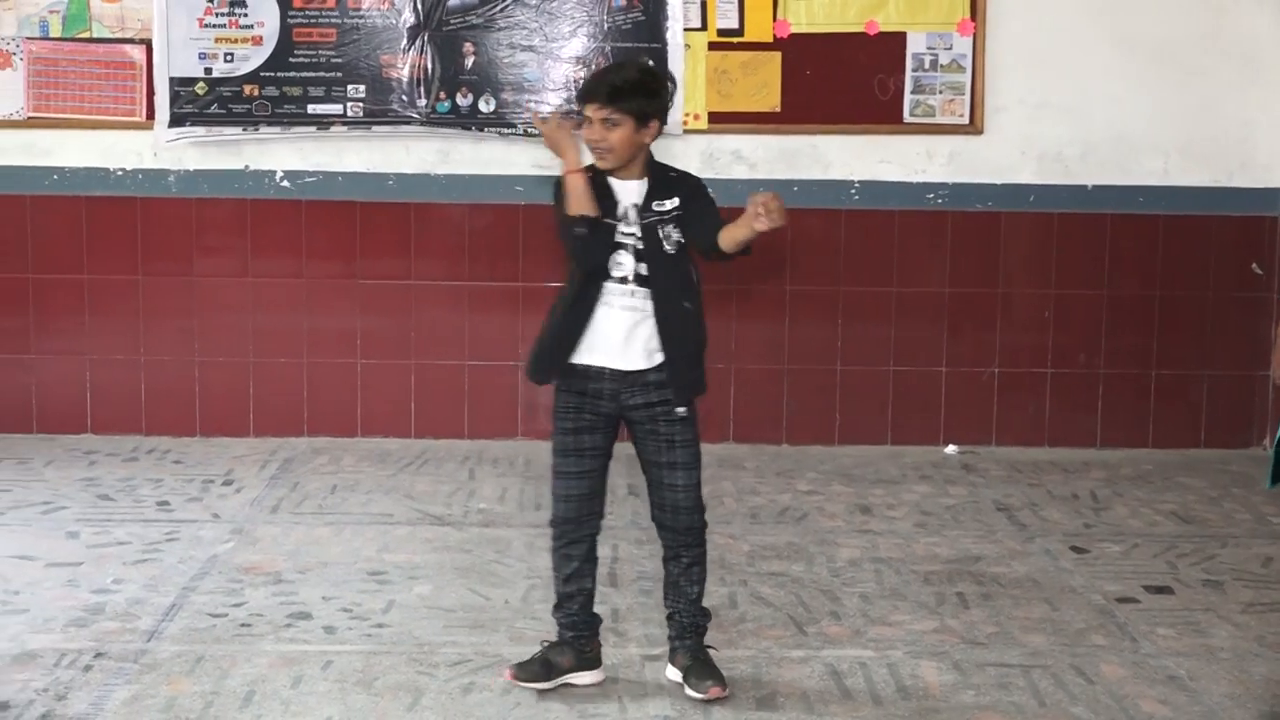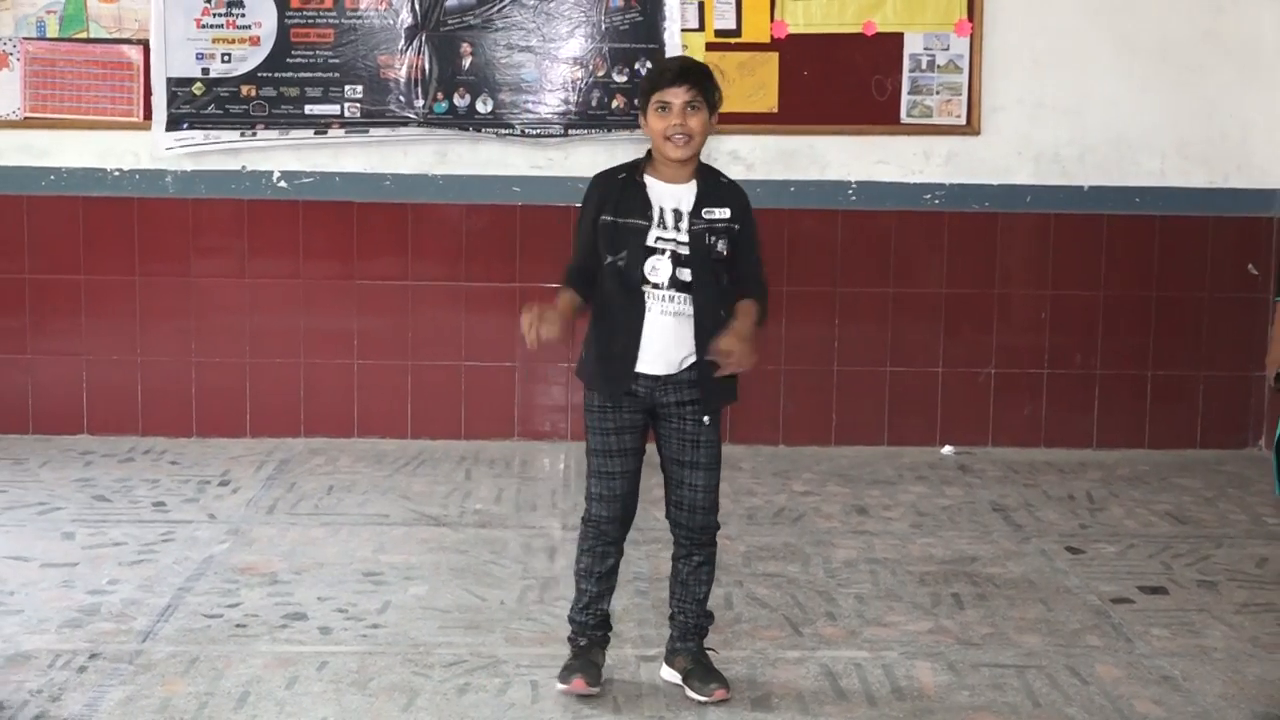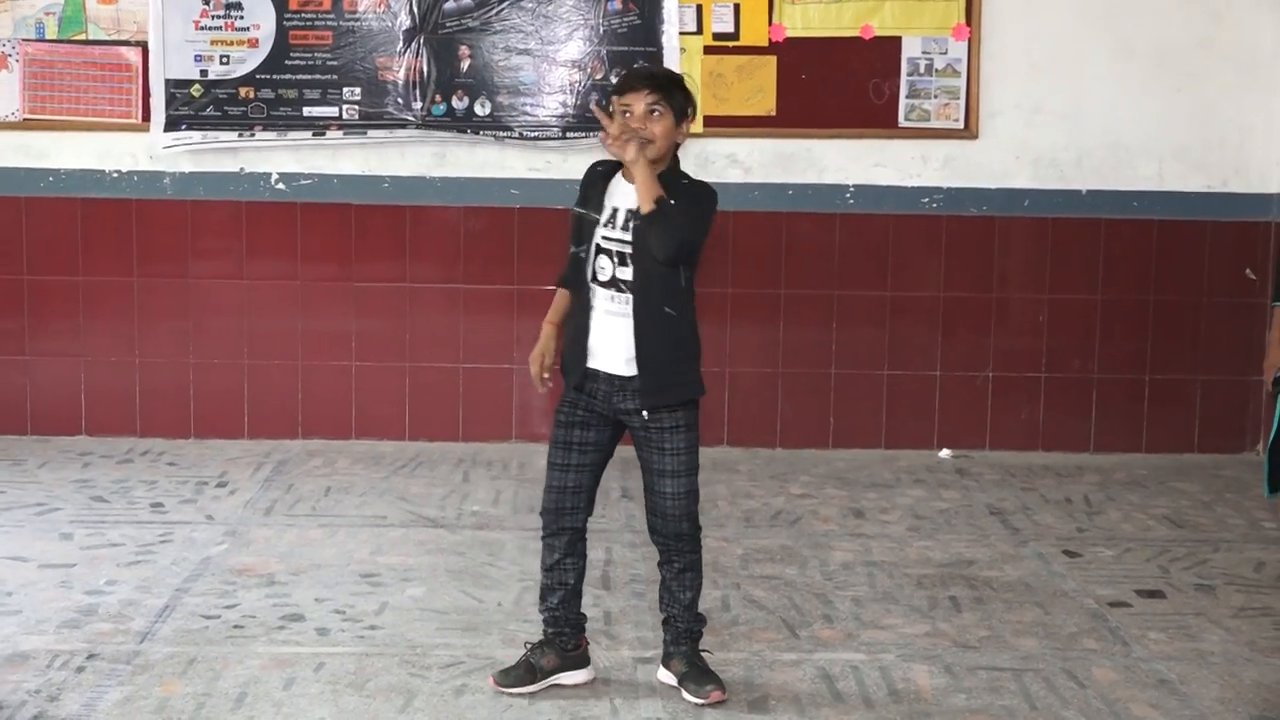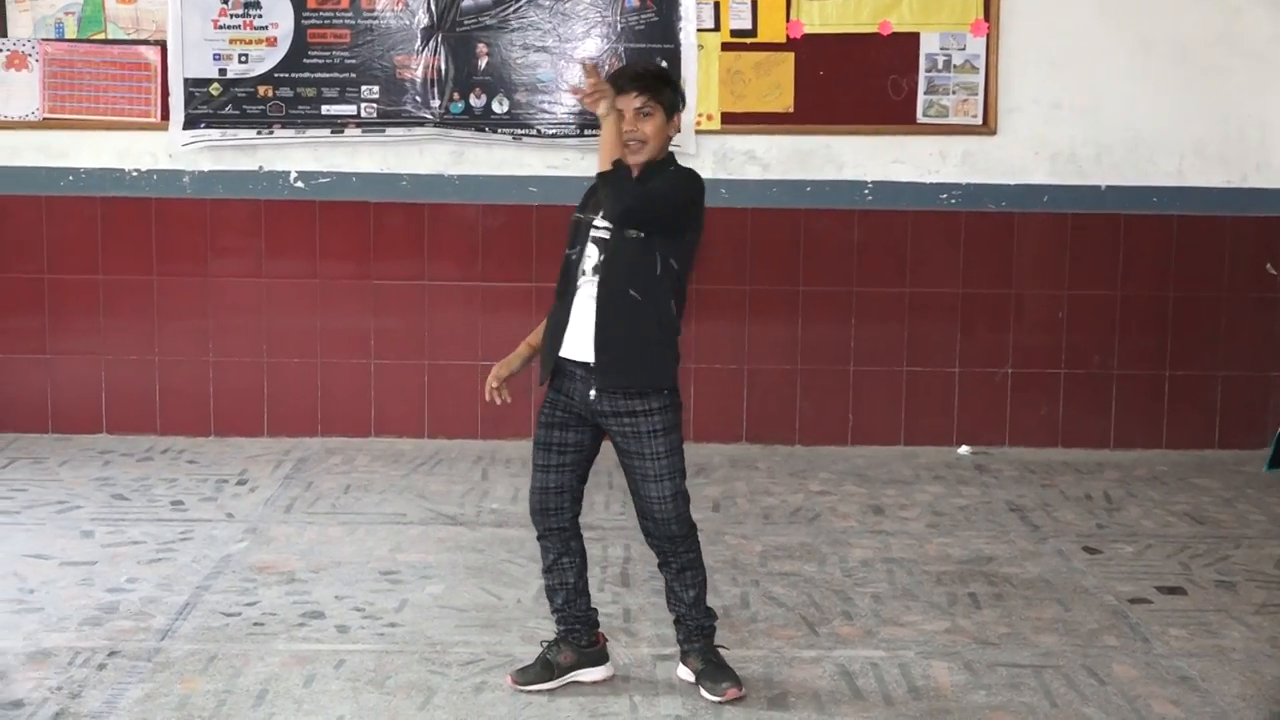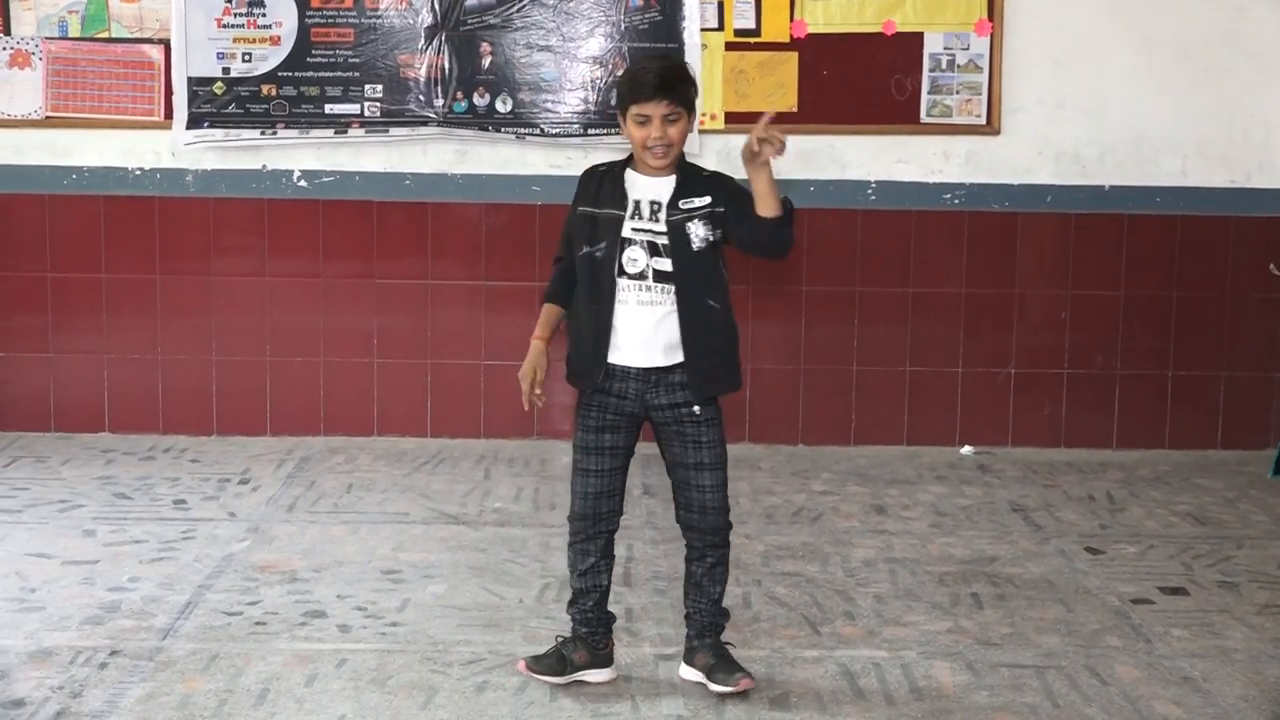
dt=0.4s
person 1, frame 1
left shoulder: (681, 191)
right shoulder: (576, 187)
left elbow: (717, 241)
right elbow: (586, 238)
left wrist: (756, 223)
right wrist: (574, 164)
left hip: (659, 384)
right hip: (584, 381)
left knee: (682, 518)
right knee: (573, 516)
left ankle: (687, 646)
right ankle: (576, 643)
person 1, frame 2
left shoulder: (728, 200)
right shoulder: (608, 190)
left elbow: (747, 285)
right elbow: (584, 275)
left wrist: (740, 330)
right wrist: (556, 310)
left hip: (692, 384)
right hip: (618, 381)
left knee: (696, 522)
right knee: (607, 514)
left ankle: (686, 648)
right ankle: (587, 642)
person 1, frame 3
left shoulder: (694, 199)
right shoulder: (597, 180)
left elbow: (665, 248)
left wrist: (644, 166)
right wrist: (549, 333)
left hip: (661, 389)
right hip: (588, 381)
left knee: (676, 525)
right knee: (561, 513)
left ankle: (681, 651)
right ankle: (563, 644)
person 1, frame 4
left shoulder: (680, 187)
right shoulder: (601, 189)
left elbow: (622, 205)
left wrist: (606, 119)
right wrist: (521, 354)
left hip: (639, 388)
right hip: (569, 381)
left knee: (668, 522)
right knee: (551, 512)
left ankle: (697, 647)
right ankle: (579, 642)
person 1, frame 5
left shoulder: (713, 193)
right shoulder: (596, 185)
left elbow: (774, 243)
right elbow: (566, 276)
left wrist: (760, 167)
right wrist: (538, 348)
left hip: (686, 384)
right hip: (607, 381)
left knee: (707, 520)
right knee: (590, 517)
left ankle: (704, 645)
right ankle: (590, 642)
